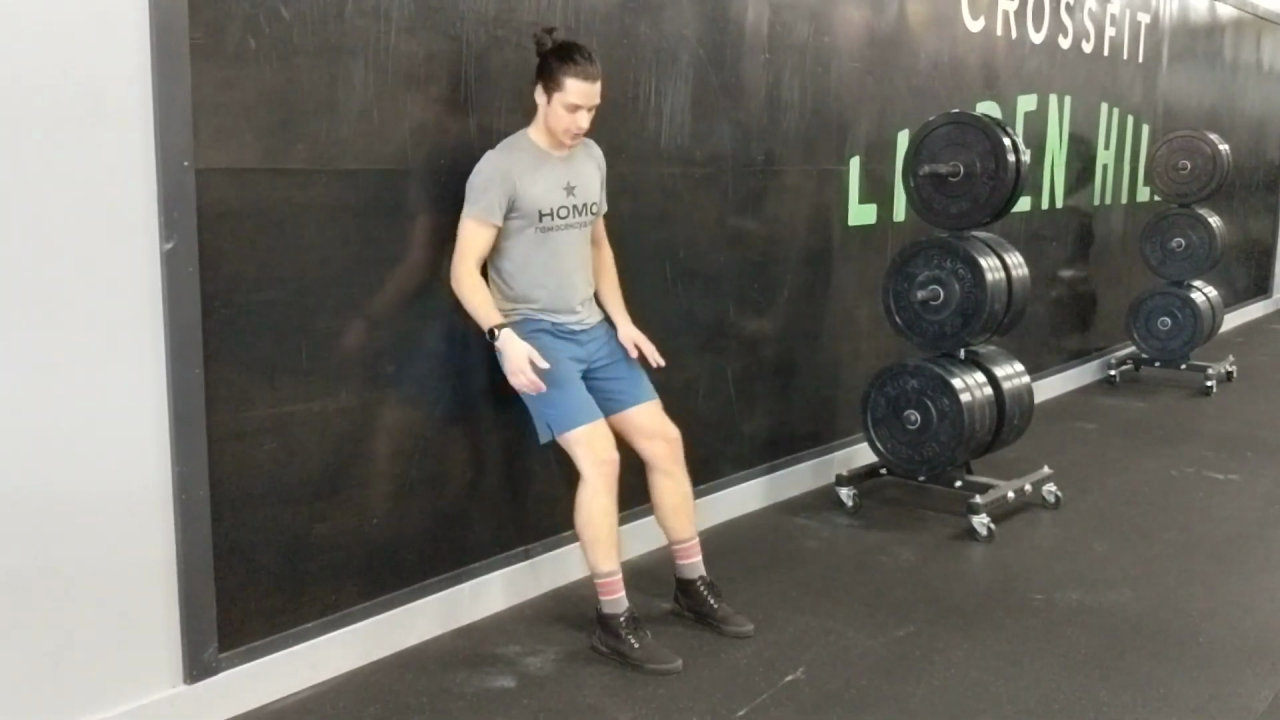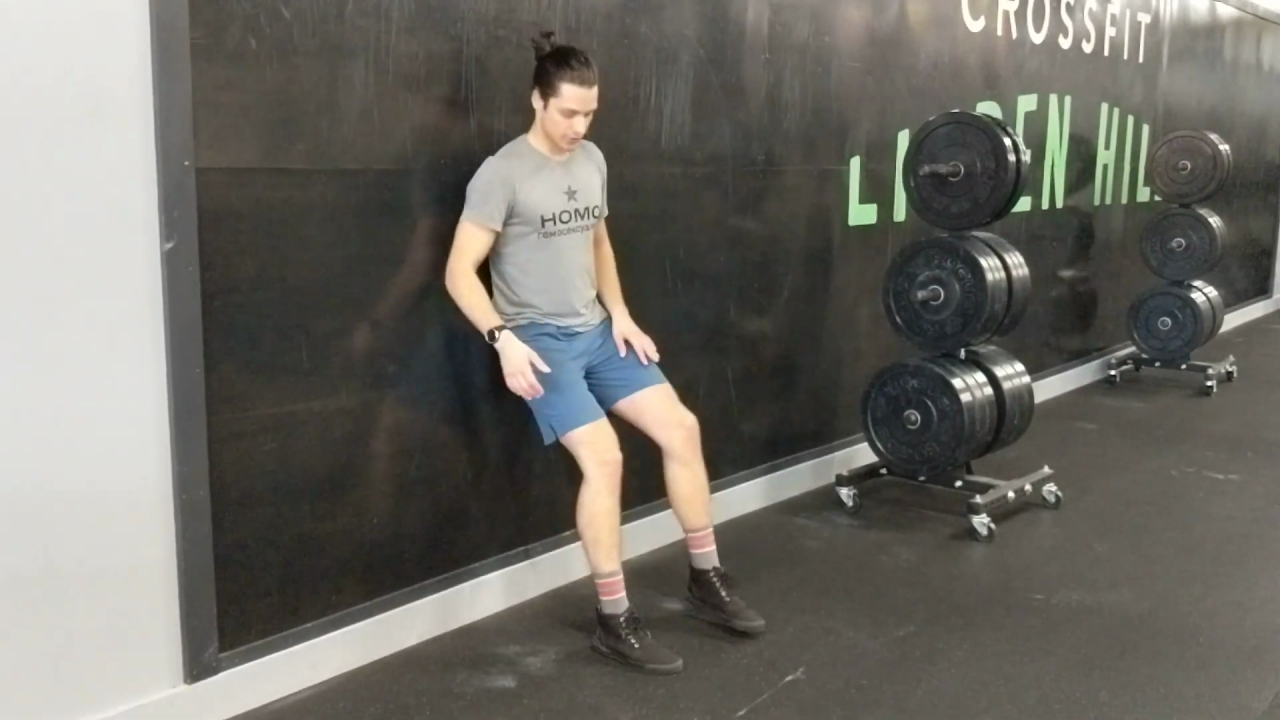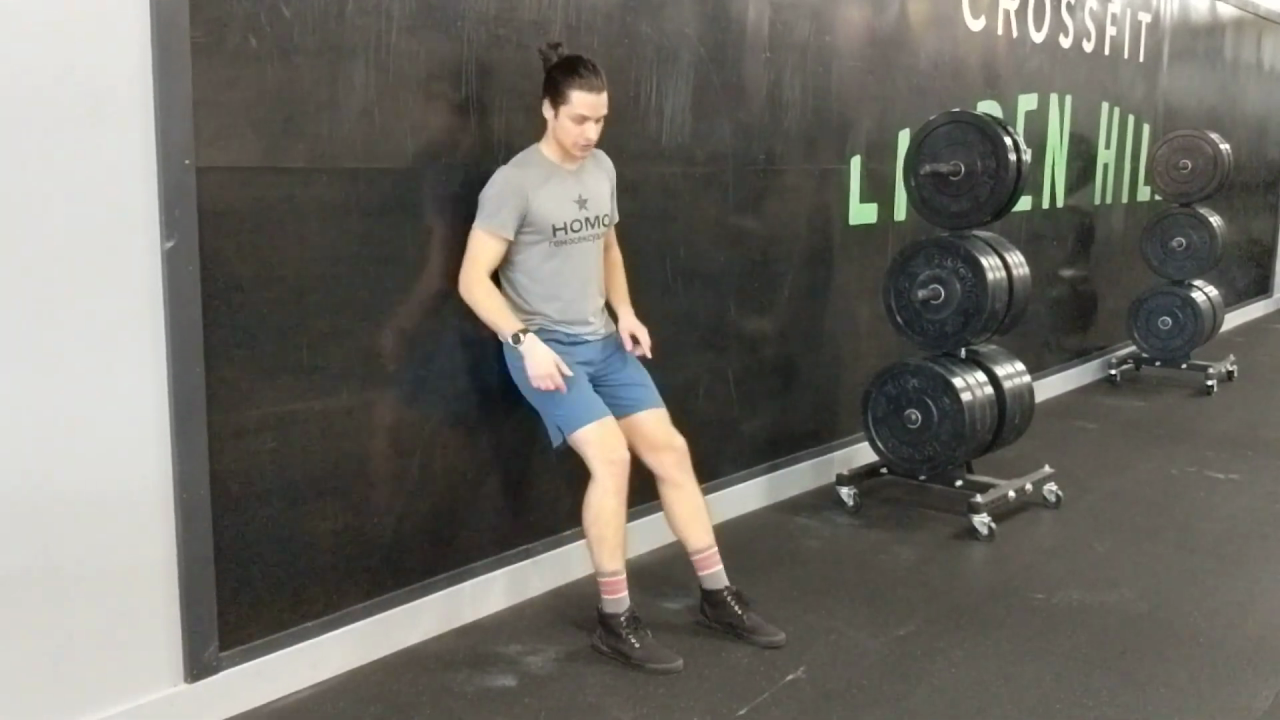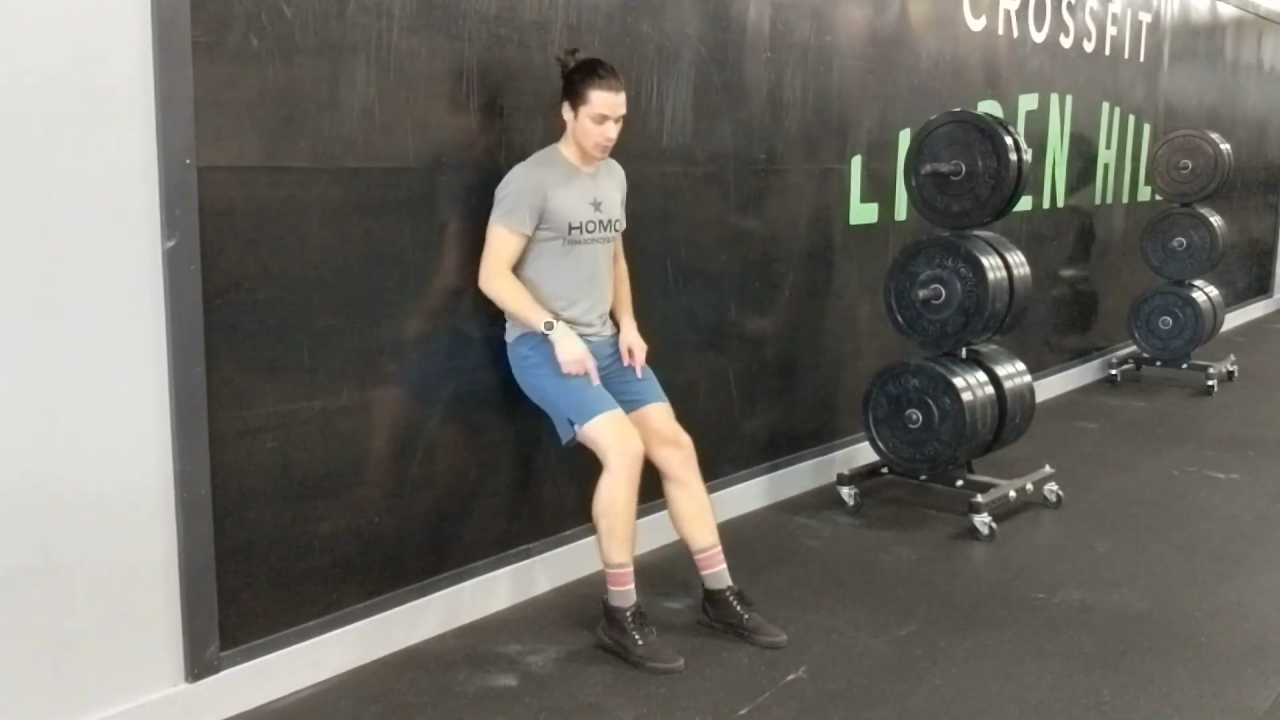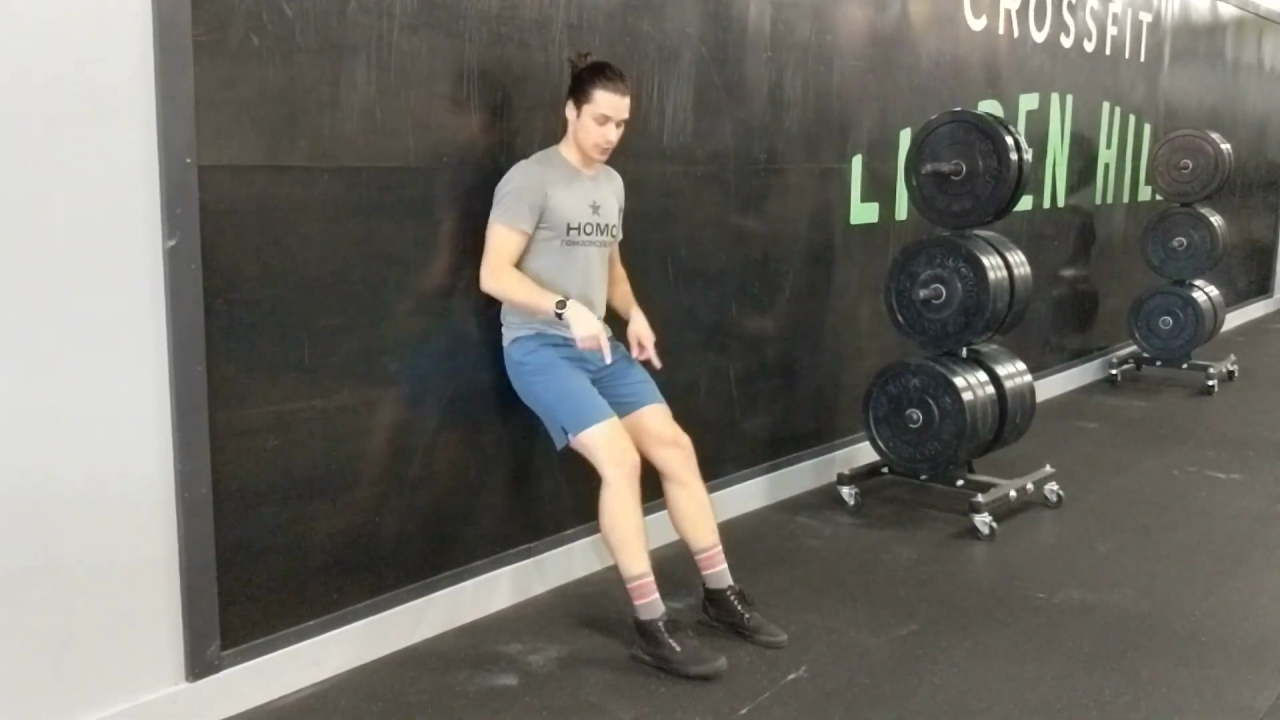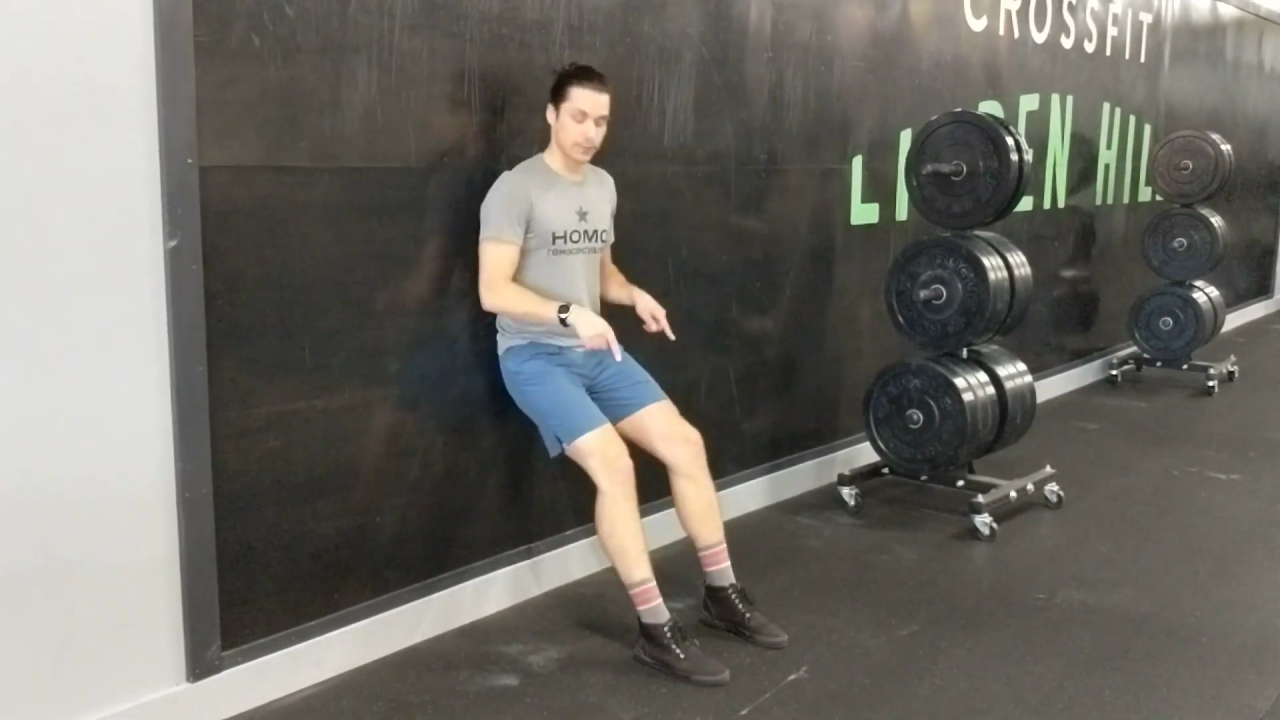
dt=0.2s
person 1, frame 1
left shoulder: (592, 158)
right shoulder: (501, 169)
right elbow: (465, 269)
left wrist: (623, 321)
right wrist: (504, 337)
left hip: (596, 333)
right hip: (537, 339)
left knee: (664, 442)
right knee: (601, 459)
left ankle: (693, 586)
right ankle: (614, 621)
person 1, frame 2
left shoulder: (592, 160)
right shoulder: (502, 174)
right elbow: (460, 272)
left wrist: (621, 314)
right wrist: (504, 339)
left hip: (596, 333)
right hip: (538, 342)
left knee: (679, 427)
right knee: (603, 459)
left ankle: (707, 579)
right ankle: (615, 620)
person 1, frame 3
left shoulder: (603, 168)
right shoulder: (513, 183)
right elbow: (473, 279)
left wrist: (626, 311)
right wrist: (526, 342)
left hip: (602, 342)
right hip: (545, 349)
left knee: (670, 452)
right knee: (612, 458)
left ankle: (718, 596)
right ankle: (614, 620)
person 1, frame 4
left shoulder: (614, 176)
right shoulder: (530, 180)
right elbow: (492, 275)
left wrist: (628, 325)
right wrist: (555, 332)
left hip: (604, 343)
right hip: (544, 347)
left knee: (676, 448)
right knee: (624, 449)
left ankle: (720, 595)
right ankle: (620, 614)
person 1, frame 5
left shoulder: (612, 183)
right shoulder: (529, 180)
right elbow: (494, 274)
left wrist: (633, 317)
right wrist: (566, 309)
left hip: (600, 348)
right hip: (539, 347)
left knee: (676, 448)
right knee: (620, 458)
left ankle: (721, 595)
right ankle: (652, 626)
person 1, frame 6
left shoulder: (603, 186)
right shoulder: (515, 189)
right elbow: (492, 290)
left wrist: (635, 295)
right wrist: (568, 314)
left hip: (595, 349)
right hip: (535, 355)
left knee: (685, 444)
right knee: (613, 465)
left ankle: (723, 594)
right ankle: (656, 630)
